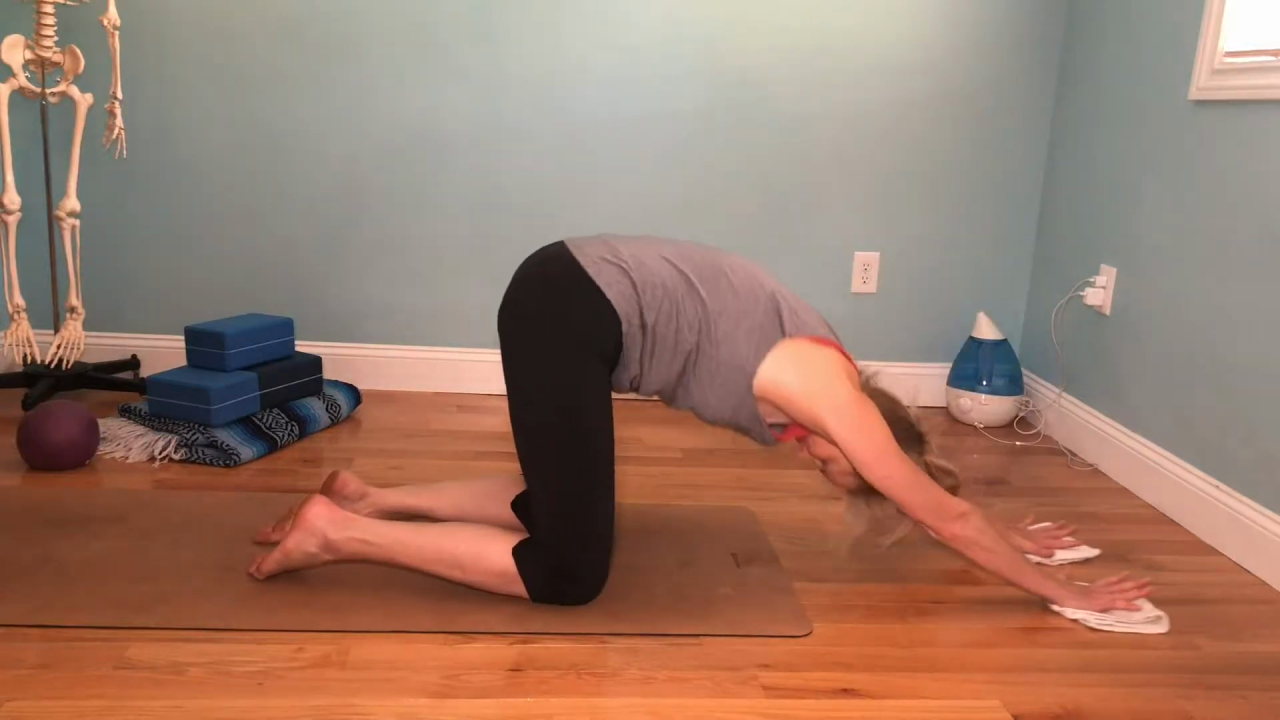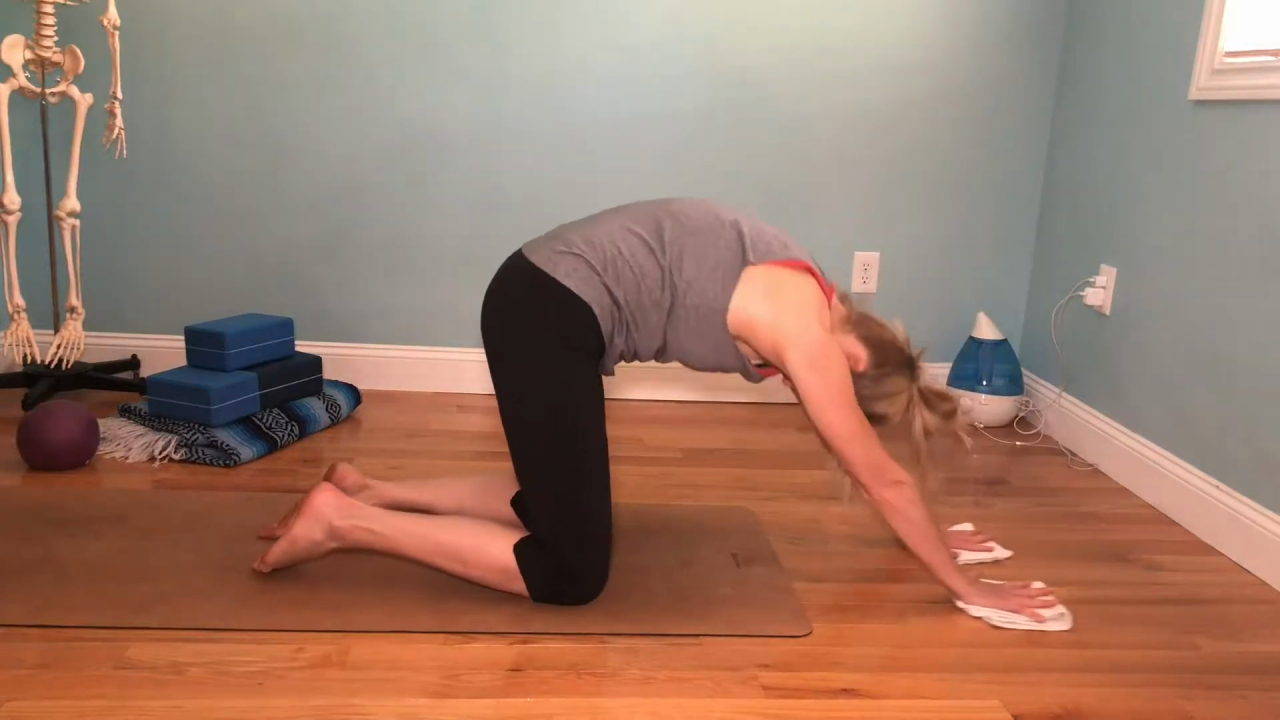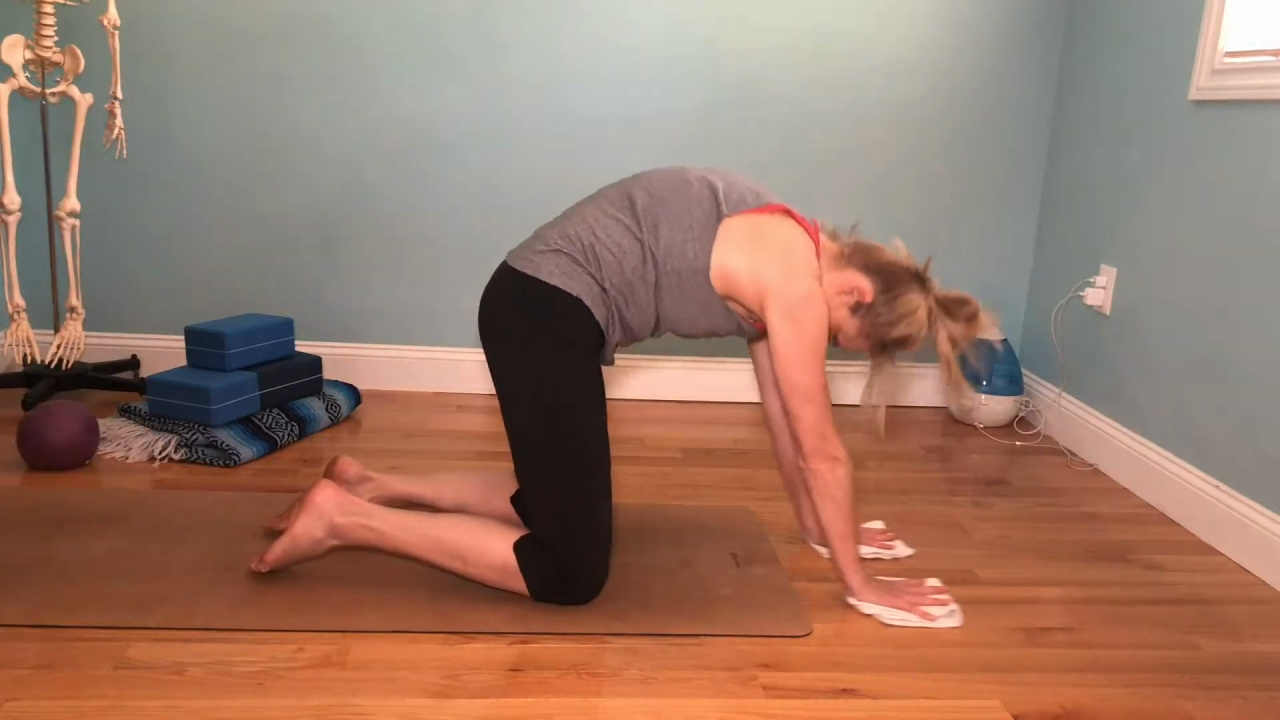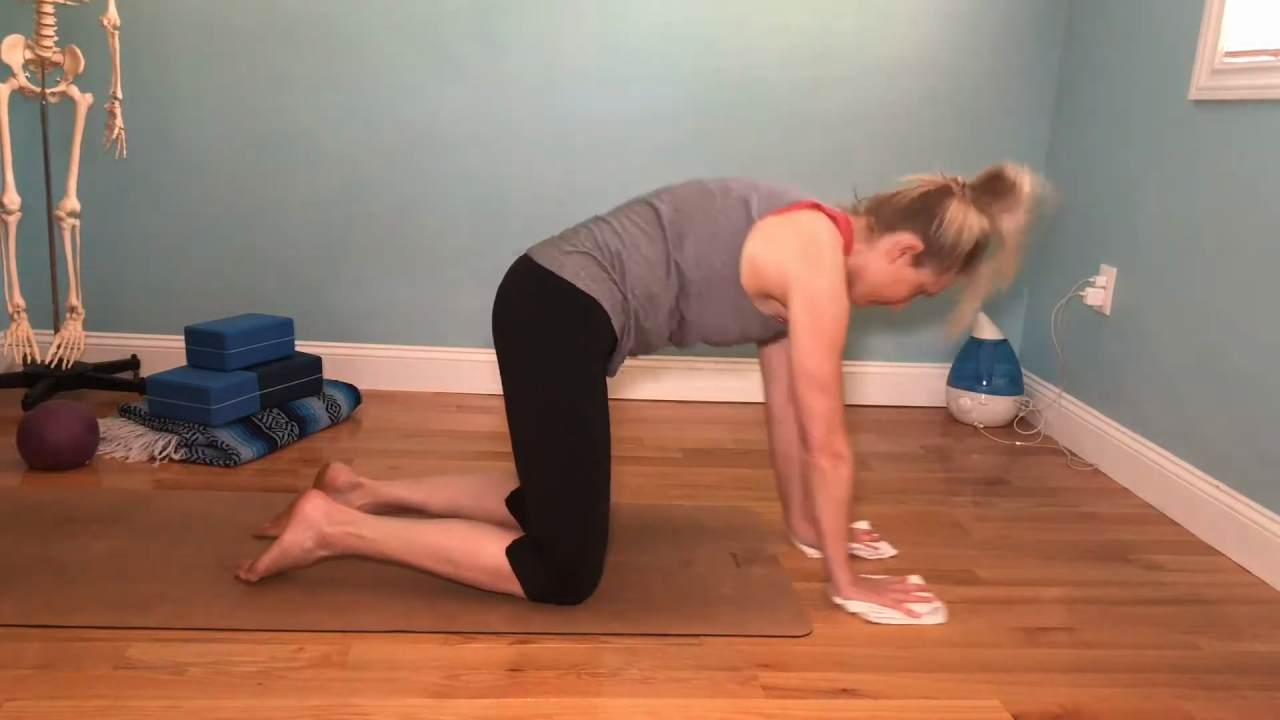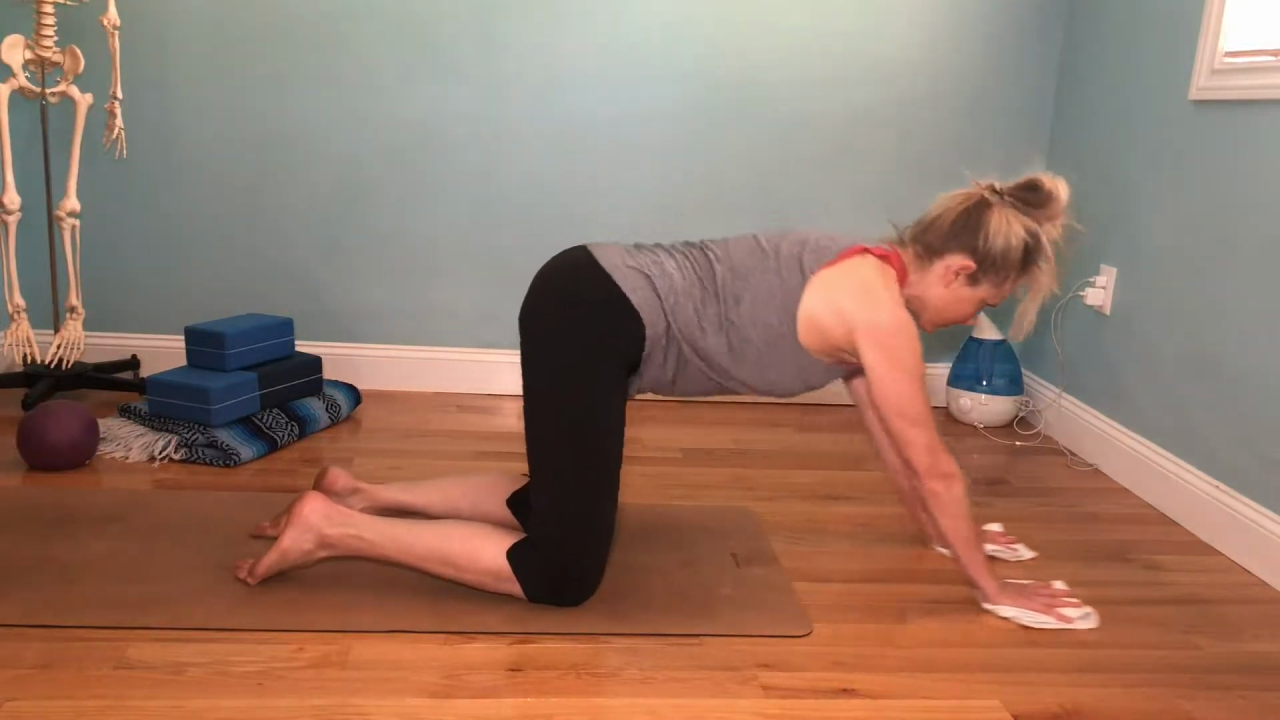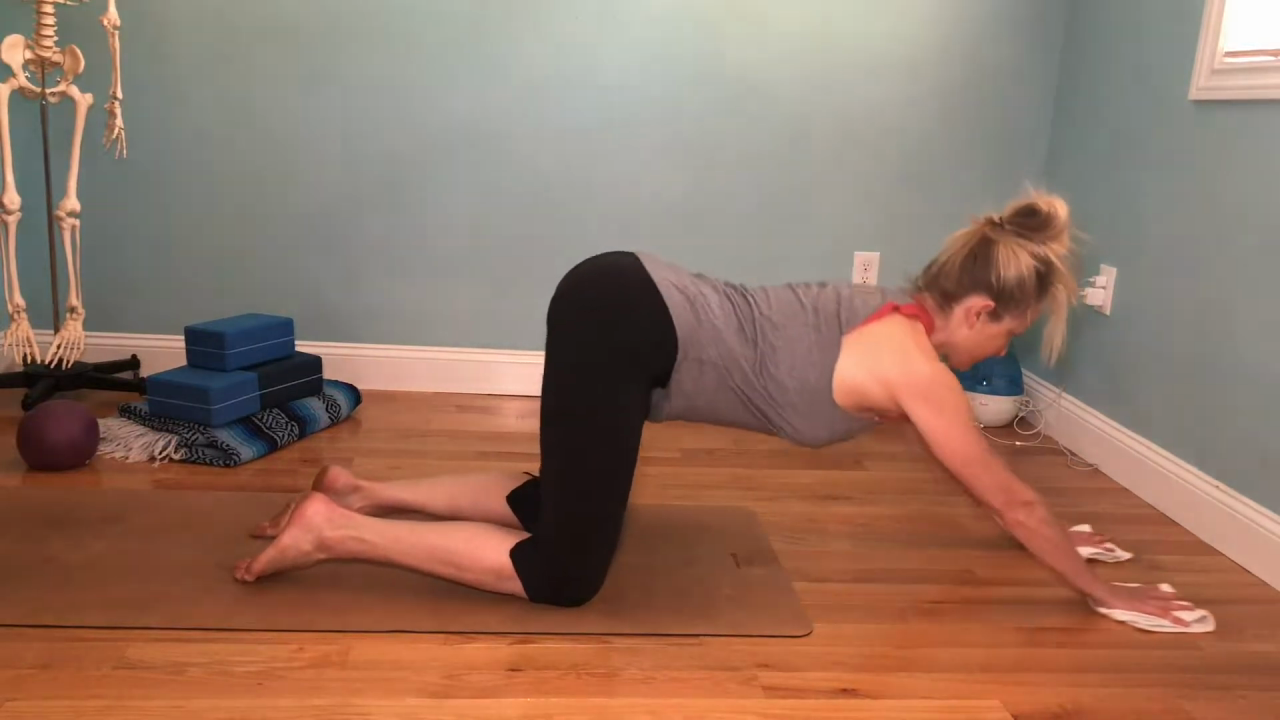
dt=0.3s
person 1, frame 1
left shoulder: (825, 369)
right shoulder: (833, 392)
left elbow: (937, 502)
right elbow: (940, 508)
left wrist: (1008, 539)
right wrist: (1058, 592)
left hip: (563, 293)
right hip: (569, 313)
left knee: (564, 504)
right knee: (571, 570)
left ankle: (369, 499)
right ankle: (340, 533)
person 1, frame 2
left shoulder: (805, 304)
right shoulder: (806, 327)
left elbow: (875, 471)
right elbow: (881, 473)
left wrist: (928, 534)
right wrist: (969, 588)
left hip: (541, 298)
right hip: (550, 315)
left knee: (559, 505)
right knee: (571, 571)
left ankle: (370, 491)
right ankle: (347, 521)
person 1, frame 3
left shoulder: (782, 253)
right shoulder: (793, 275)
left elbow: (781, 417)
right elbow: (820, 448)
left wrist: (821, 526)
right wrist: (855, 579)
left hip: (541, 304)
right hip: (545, 313)
left knee: (561, 502)
right knee: (572, 571)
left ankle: (373, 486)
right ankle: (346, 520)
person 1, frame 4
left shoulder: (811, 246)
right shoulder: (821, 267)
left elbow: (785, 413)
right elbow: (826, 446)
left wrist: (807, 527)
right wrist: (845, 579)
left hip: (556, 300)
right hip: (562, 310)
left knee: (557, 504)
right knee: (564, 572)
left ankle: (366, 491)
right ankle: (336, 527)
person 1, frame 5
left shoulder: (867, 280)
right shoulder: (880, 311)
left elbow: (892, 440)
right elbow: (934, 467)
left wrist: (943, 530)
right wrist: (991, 584)
left hip: (584, 299)
right hip: (591, 320)
left knee: (554, 507)
right knee: (563, 573)
left ankle: (361, 493)
right ankle: (334, 529)
person 1, frame 6
left shoulder: (901, 320)
right shoulder: (912, 364)
left elbow: (984, 483)
right elbow: (1011, 498)
left wrist: (1042, 536)
right wrist: (1103, 592)
left hip: (615, 300)
right hip: (623, 329)
left knee: (562, 505)
right knee: (566, 572)
left ankle: (366, 492)
right ankle: (338, 532)
